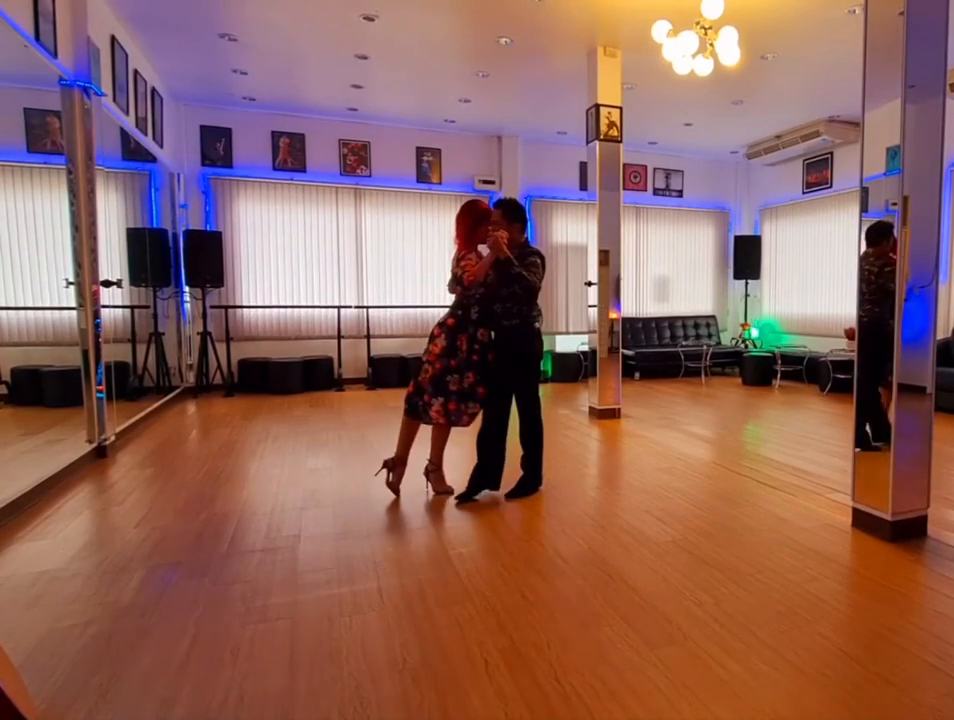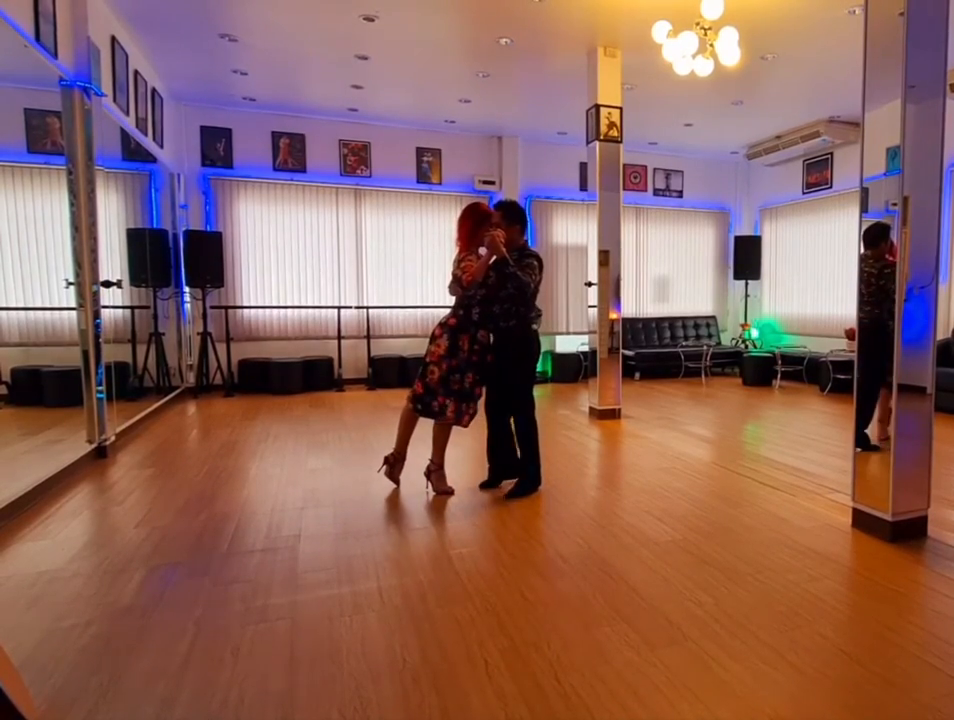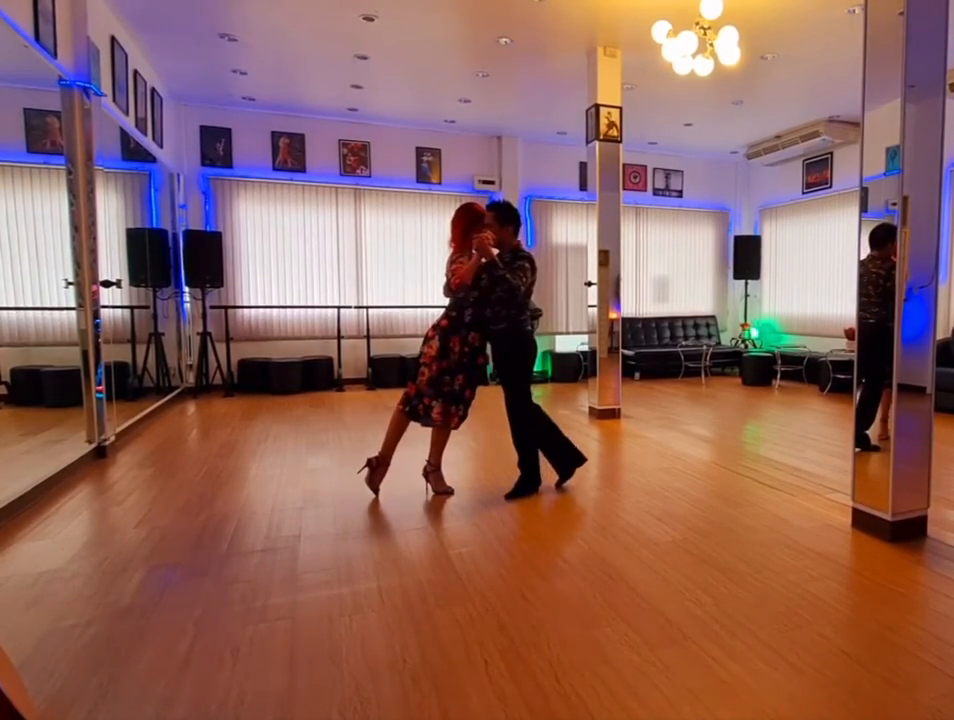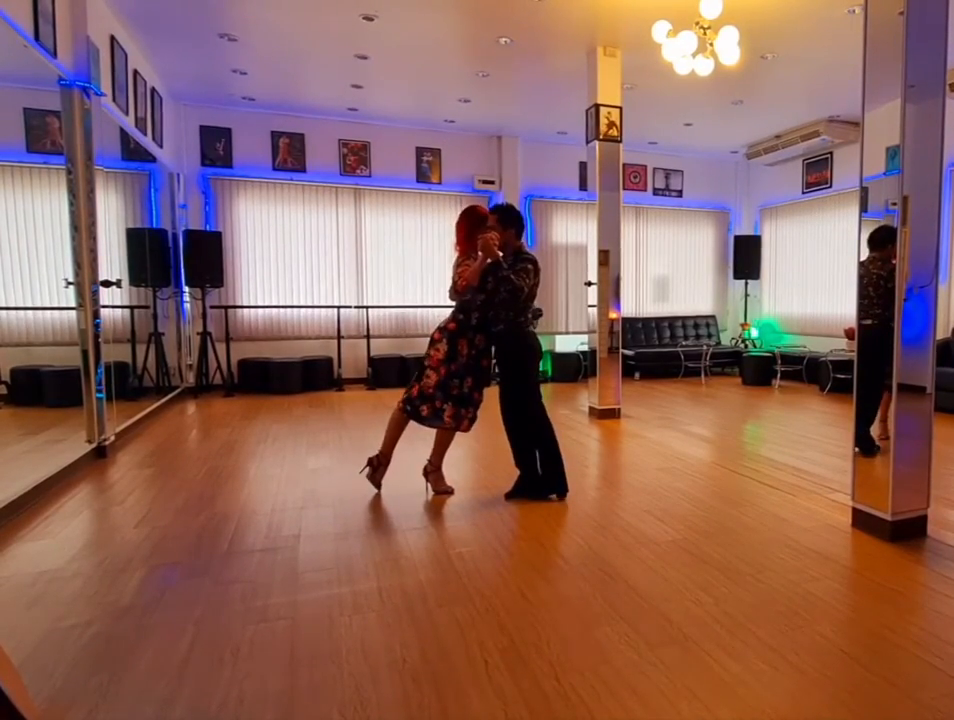
dt=0.7s
person 1, frame 1
left shoulder: (531, 258)
right shoulder: (501, 258)
left elbow: (530, 288)
right elbow: (490, 294)
left wrist: (505, 257)
left hip: (524, 340)
right hip: (502, 340)
left knee: (528, 410)
right knee: (493, 410)
left ankle: (532, 477)
right ankle: (486, 475)
person 1, frame 2
left shoulder: (529, 259)
right shoulder: (501, 260)
left elbow: (524, 289)
right elbow: (488, 294)
left wrist: (502, 257)
left hip: (521, 341)
right hip: (501, 340)
left knee: (521, 409)
right knee: (495, 407)
left ankle: (529, 476)
right ankle: (503, 465)
person 1, frame 3
left shoulder: (521, 260)
right shoulder: (501, 260)
left elbow: (514, 291)
right elbow: (489, 296)
left wrist: (490, 259)
left hip: (515, 342)
right hip: (504, 341)
left knee: (519, 408)
right knee: (522, 406)
left ankle: (530, 476)
right ankle: (565, 456)
person 1, frame 4
left shoulder: (524, 262)
right shoulder: (506, 262)
left elbow: (516, 293)
right elbow: (494, 297)
left wrist: (495, 259)
left hip: (518, 346)
right hip: (510, 345)
left knee: (523, 414)
right knee: (523, 413)
left ankle: (541, 479)
right ankle: (531, 477)
person 2, frame 1
left shoulder: (472, 255)
right shoulder: (468, 256)
right elbow: (471, 280)
right wrist: (494, 254)
left hip: (466, 337)
right hip: (456, 336)
left knee: (438, 399)
right knee: (440, 399)
person 2, frame 2
left shoulder: (474, 258)
right shoulder: (469, 257)
right elbow: (469, 281)
right wrist: (491, 254)
left hip: (467, 338)
right hip: (456, 336)
left knee: (446, 401)
right knee: (432, 398)
left ankle: (424, 464)
right ankle: (404, 459)
person 2, frame 3
left shoulder: (471, 259)
right shoulder: (461, 258)
right elbow: (457, 284)
right wrist: (480, 256)
left hip: (466, 341)
right hip: (450, 338)
left knee: (448, 405)
right knee: (419, 399)
left ankle: (434, 468)
right ankle: (383, 460)
person 2, frame 4
left shoulder: (478, 261)
right shoulder: (468, 261)
right elbow: (463, 288)
right wrist: (485, 258)
left hip: (472, 344)
right hip: (455, 341)
left knee: (455, 408)
right knee: (419, 399)
left ankle: (434, 468)
right ankle: (383, 459)
person 3, frame 1
left shoulder: (863, 261)
right shoulder: (886, 266)
right elbow: (898, 292)
left hip: (862, 326)
right hip: (877, 329)
left knee: (869, 380)
right knee: (869, 382)
left ankle: (881, 431)
right ankle: (858, 435)
person 3, frame 2
left shoulder: (859, 264)
right shoulder: (886, 267)
right elbow: (895, 297)
left hip: (860, 327)
right hip: (876, 329)
left knee: (864, 381)
right knee: (871, 383)
left ankle: (856, 432)
right ankle: (857, 434)
person 3, frame 3
left shoulder: (861, 266)
right shoulder: (891, 268)
left elbow: (862, 296)
right elbow: (898, 300)
left hip: (860, 328)
right hip: (879, 331)
left knee: (856, 380)
right knee: (874, 384)
left ankle: (853, 433)
right ankle: (858, 434)
person 3, frame 4
left shoulder: (860, 269)
right shoulder: (891, 270)
right elbow: (897, 300)
left hip: (861, 330)
right hip: (880, 331)
left knee: (861, 385)
right knee: (875, 385)
left ankle: (860, 436)
right ankle: (862, 436)
